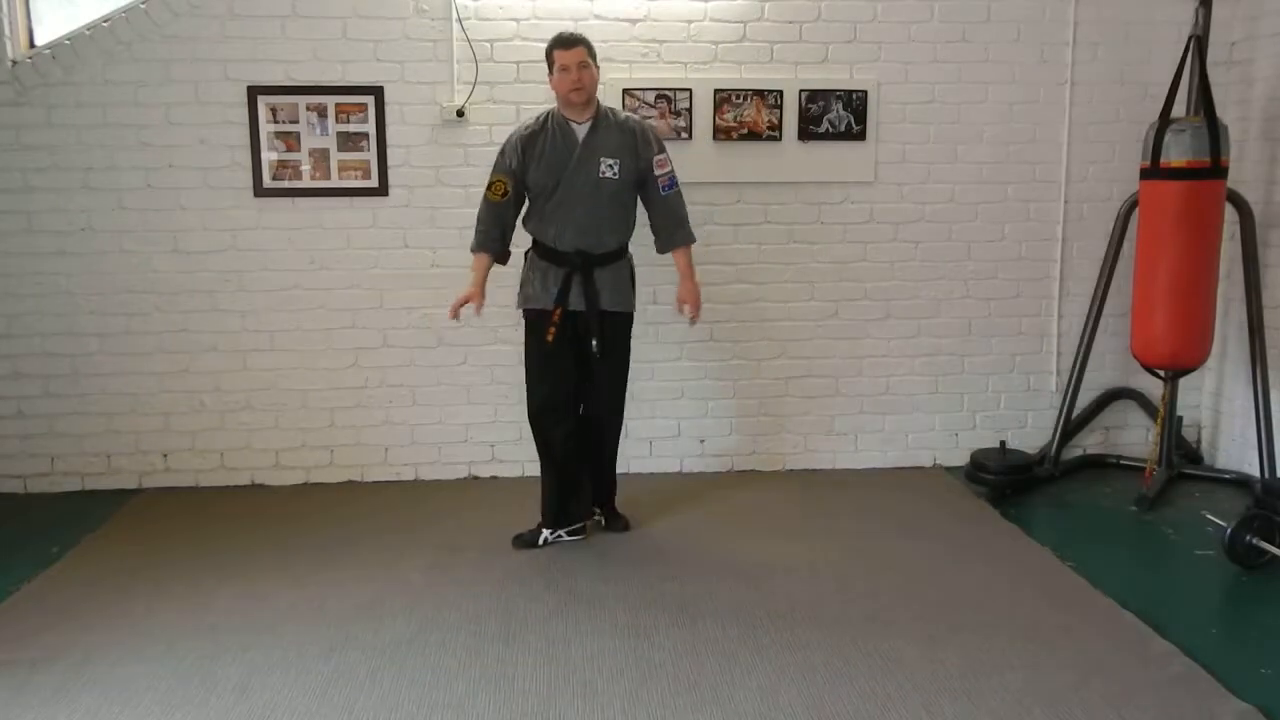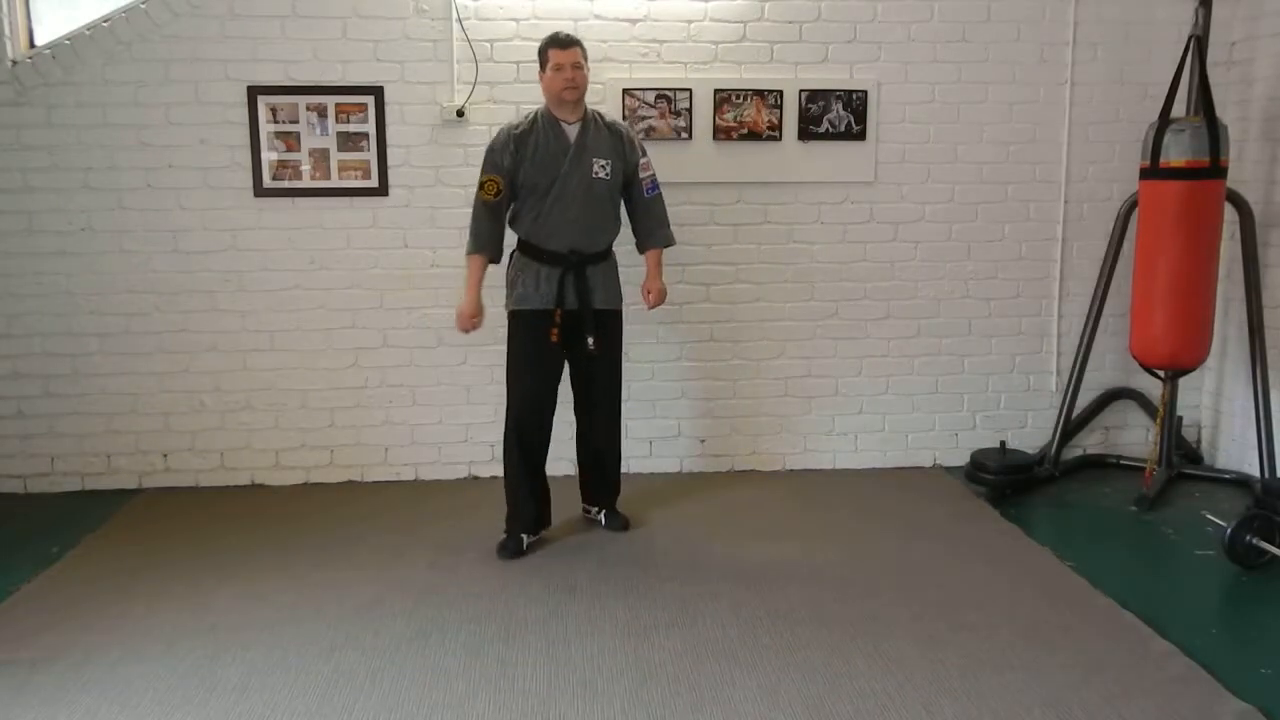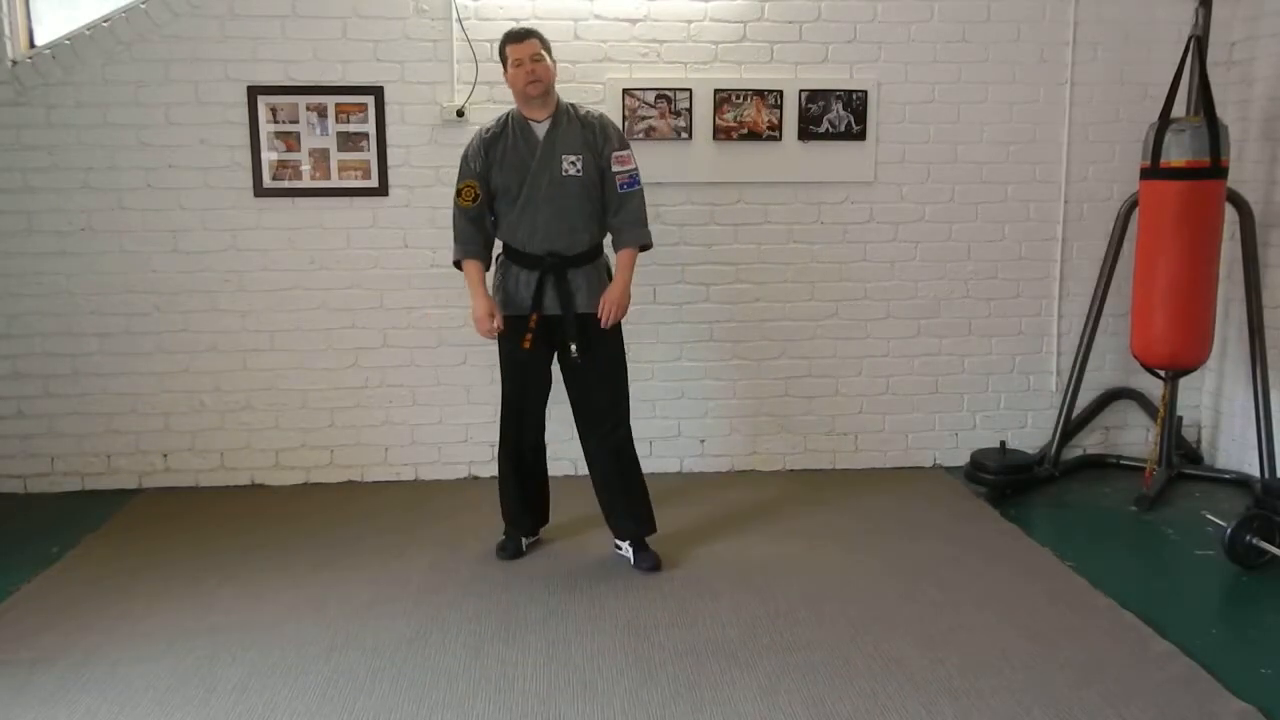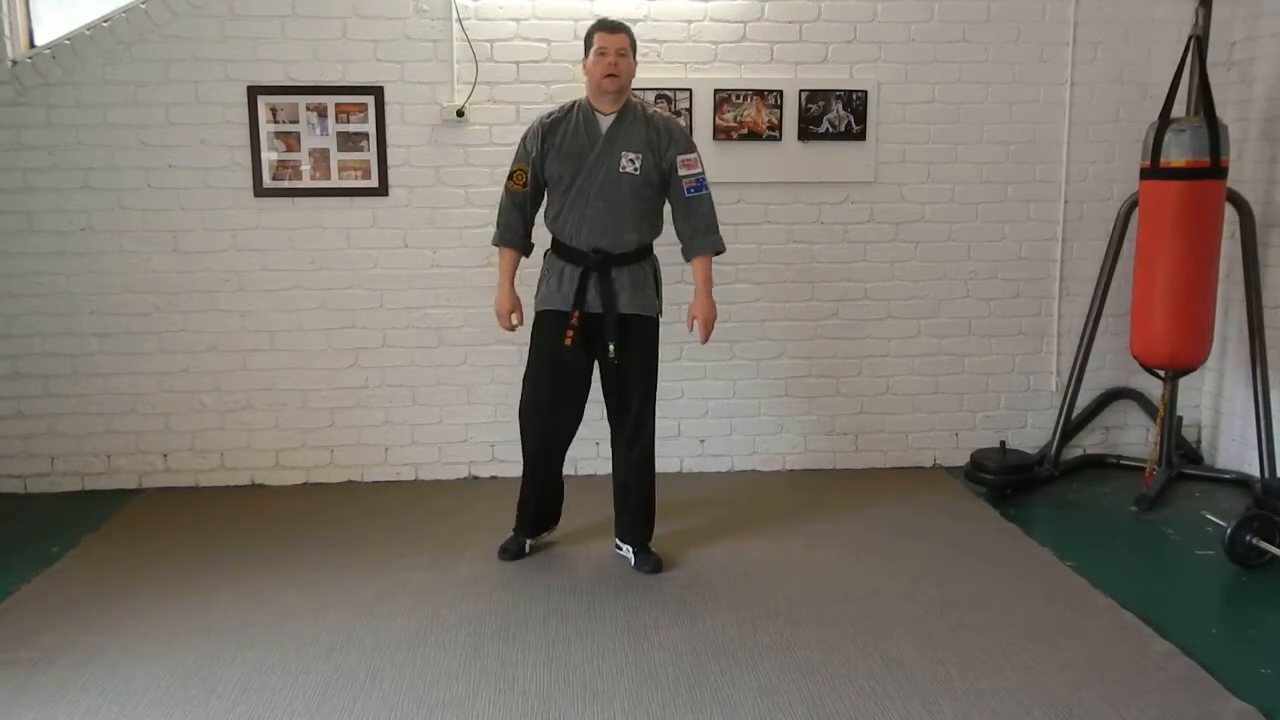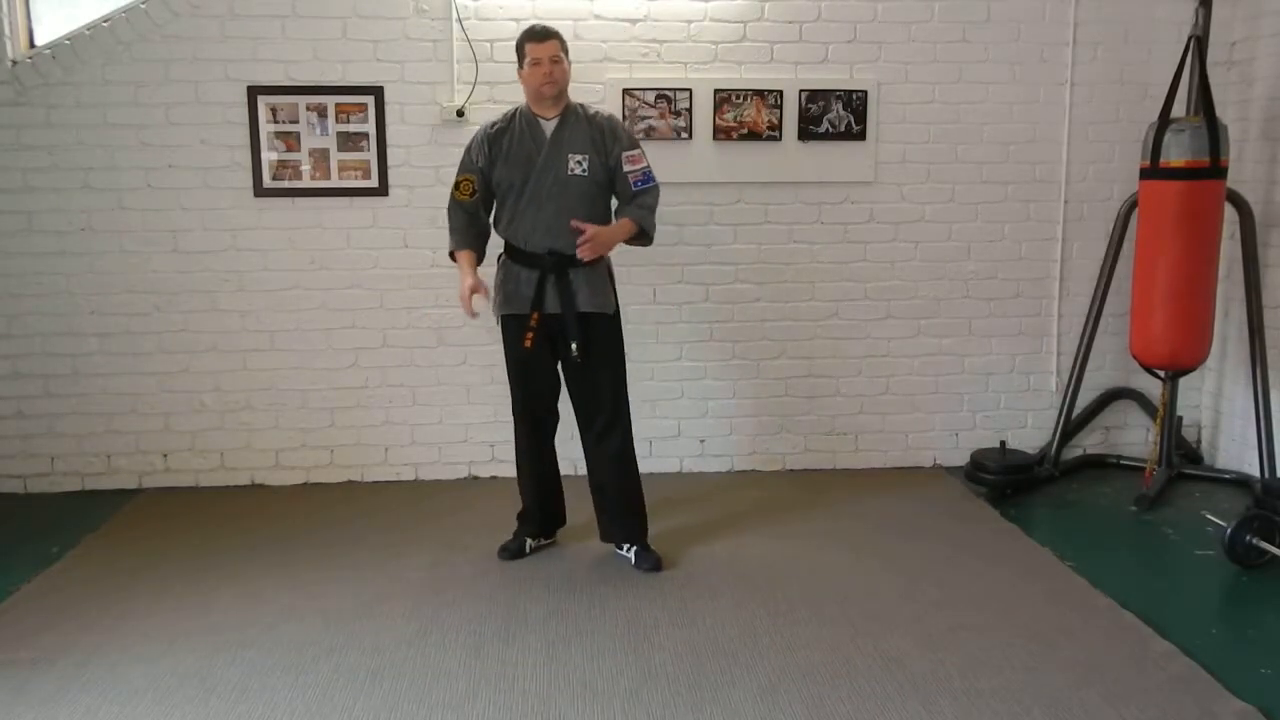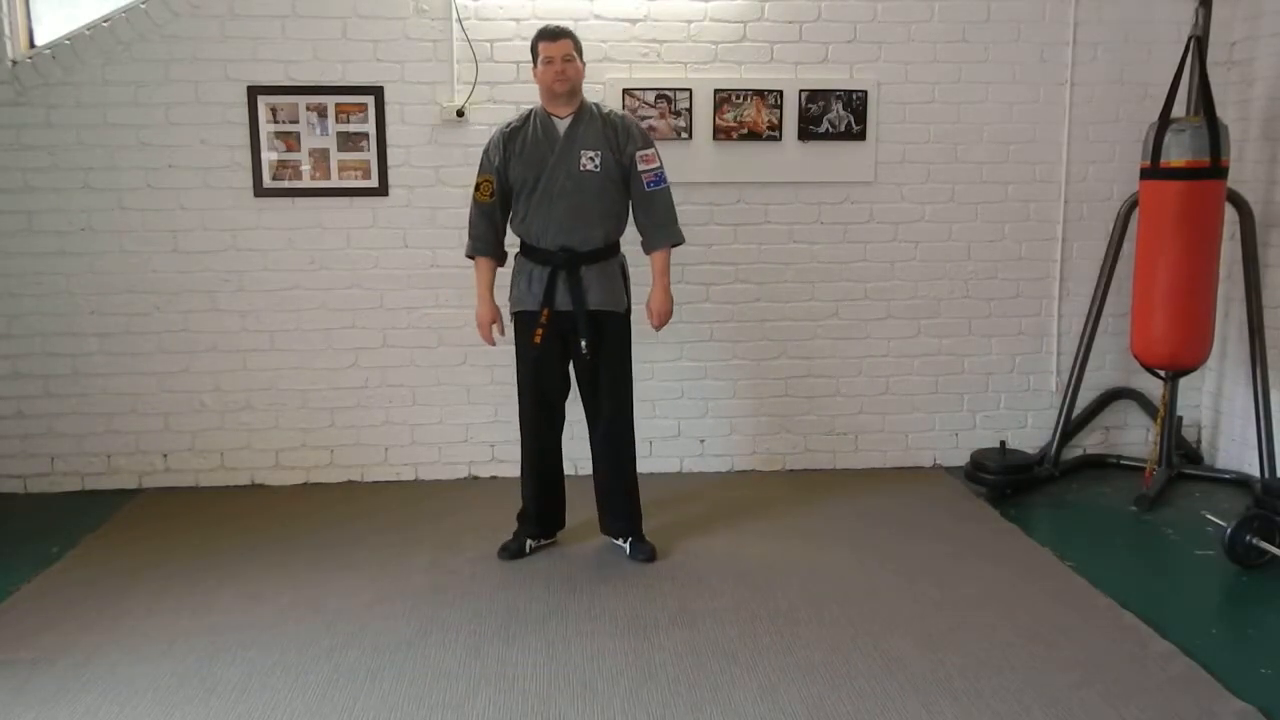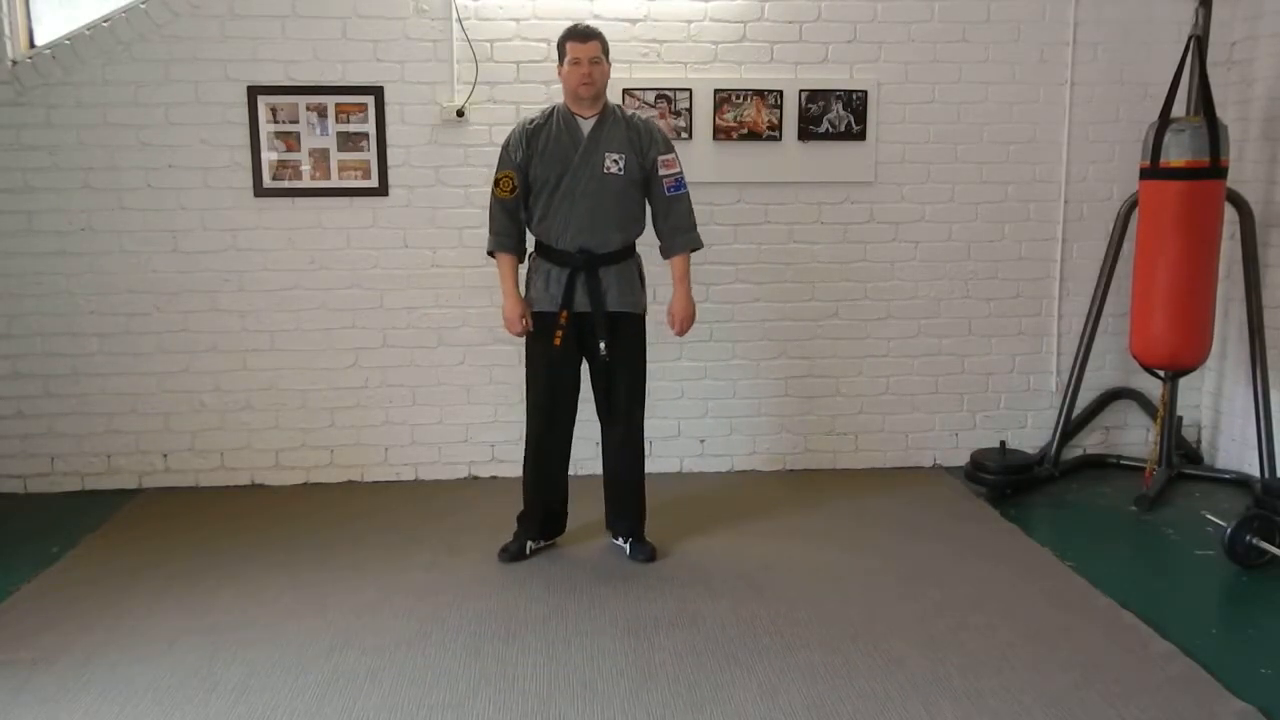
dt=0.7s
person 1, frame 1
left shoulder: (635, 135)
right shoulder: (526, 141)
left elbow: (667, 208)
right elbow: (495, 214)
left wrist: (685, 275)
right wrist: (478, 279)
left hip: (611, 284)
right hip: (549, 284)
left knee: (604, 404)
right knee: (550, 405)
left ankle: (600, 501)
right ankle: (563, 515)
person 1, frame 2
left shoulder: (618, 138)
right shoulder: (513, 140)
left elbow: (646, 206)
right elbow: (487, 216)
left wrist: (654, 271)
right wrist: (471, 291)
left hip: (598, 282)
right hip: (535, 284)
left knee: (600, 402)
right knee: (528, 407)
left ankle: (600, 499)
right ankle: (524, 521)
person 1, frame 3
left shoulder: (599, 131)
right shoulder: (487, 144)
left elbow: (627, 211)
right elbow: (471, 224)
left wrist: (621, 281)
right wrist: (479, 294)
left hip: (588, 286)
right hip: (520, 291)
left knee: (606, 414)
right knee: (520, 416)
left ankle: (631, 532)
right ankle: (523, 524)
person 1, frame 4
left shoulder: (664, 133)
right shoulder: (548, 130)
left elbow: (694, 214)
right elbow: (516, 210)
left wrist: (703, 291)
right wrist: (505, 285)
left hip: (631, 289)
right hip: (563, 286)
left knee: (633, 420)
right knee: (543, 411)
left ankle: (633, 536)
right ankle: (532, 523)
person 1, frame 5
left shoulder: (605, 131)
right shoulder: (491, 139)
left elbow: (643, 195)
right elbow: (466, 213)
left wrist: (613, 234)
right wrist: (468, 270)
left hip: (588, 287)
right hip: (522, 289)
left knee: (605, 413)
right knee: (532, 414)
left ankle: (627, 532)
right ankle: (538, 524)
person 1, frame 6
left shoulder: (620, 131)
right shoulder: (508, 140)
left elbow: (654, 210)
right elbow: (486, 220)
left wrist: (661, 285)
right wrist: (484, 296)
left hip: (601, 285)
right hip: (535, 287)
left knee: (611, 412)
right knee: (539, 414)
left ankle: (624, 526)
right ankle: (538, 524)
person 1, frame 7
left shoulder: (642, 134)
right shoulder: (528, 136)
left elbow: (673, 214)
right elbow: (506, 220)
left wrist: (681, 290)
right wrist: (510, 293)
left hip: (617, 287)
right hip: (550, 288)
left knee: (622, 414)
right knee: (547, 416)
left ankle: (627, 528)
right ankle: (538, 527)
